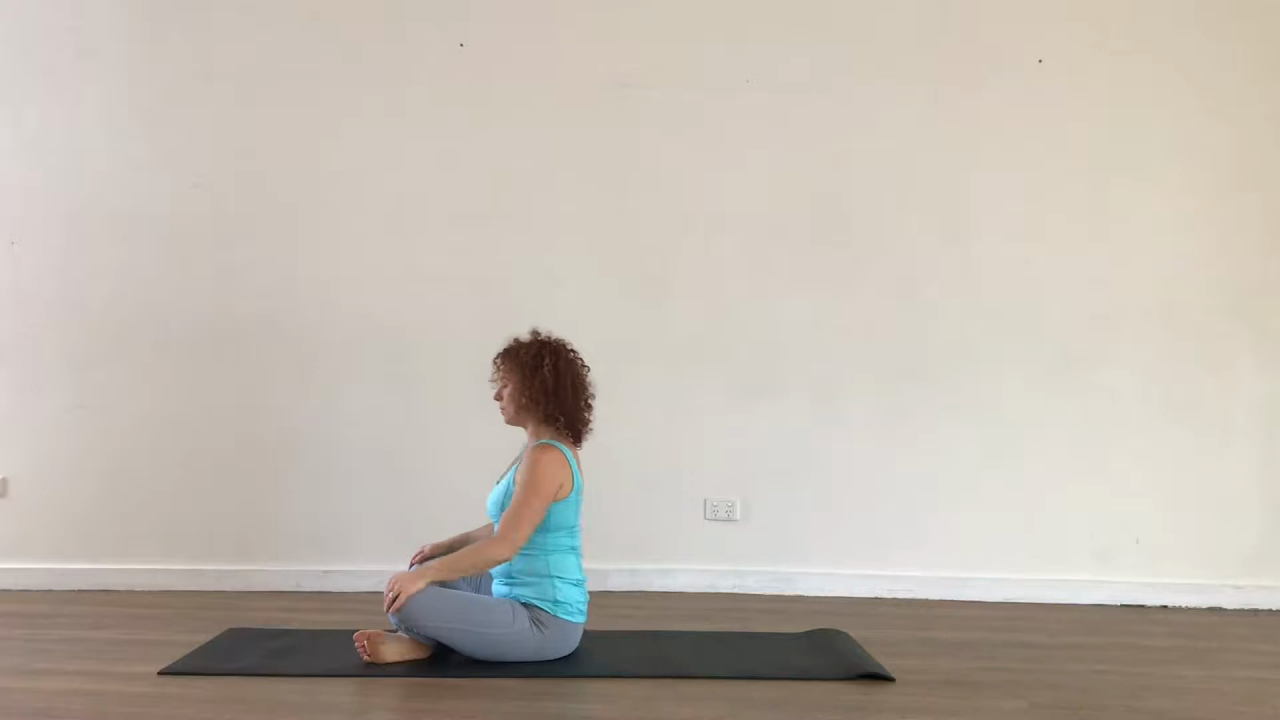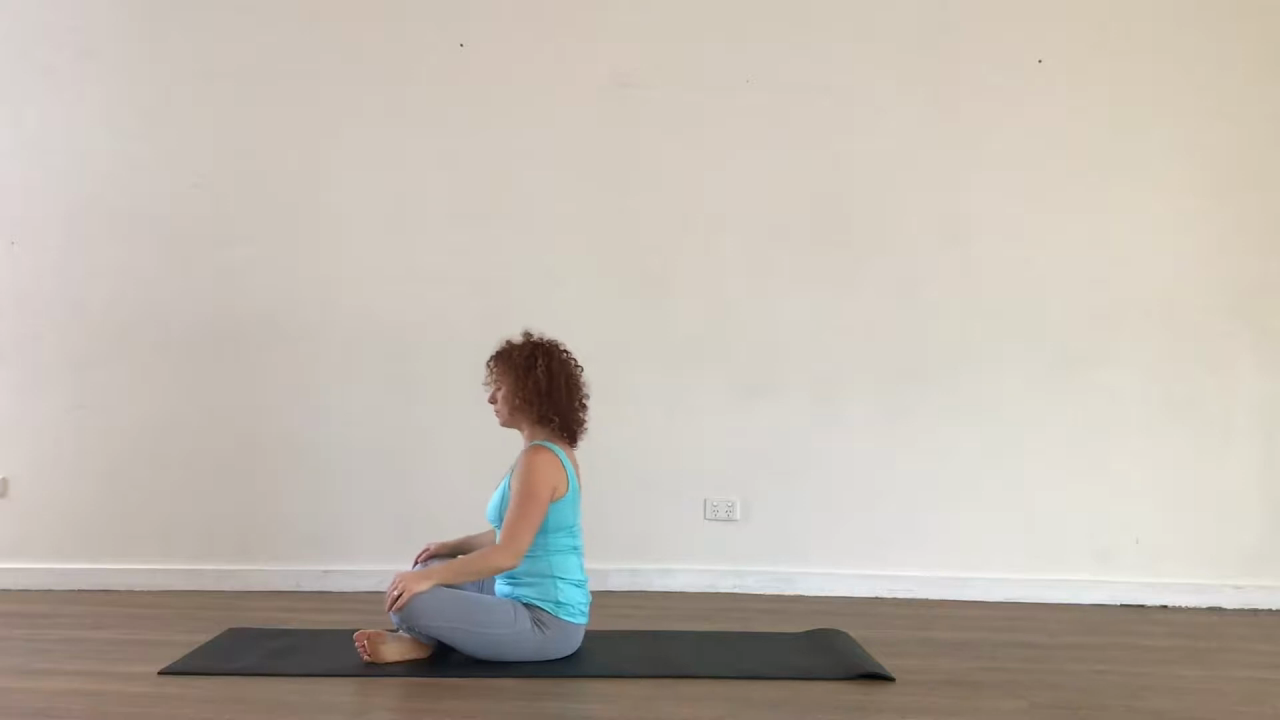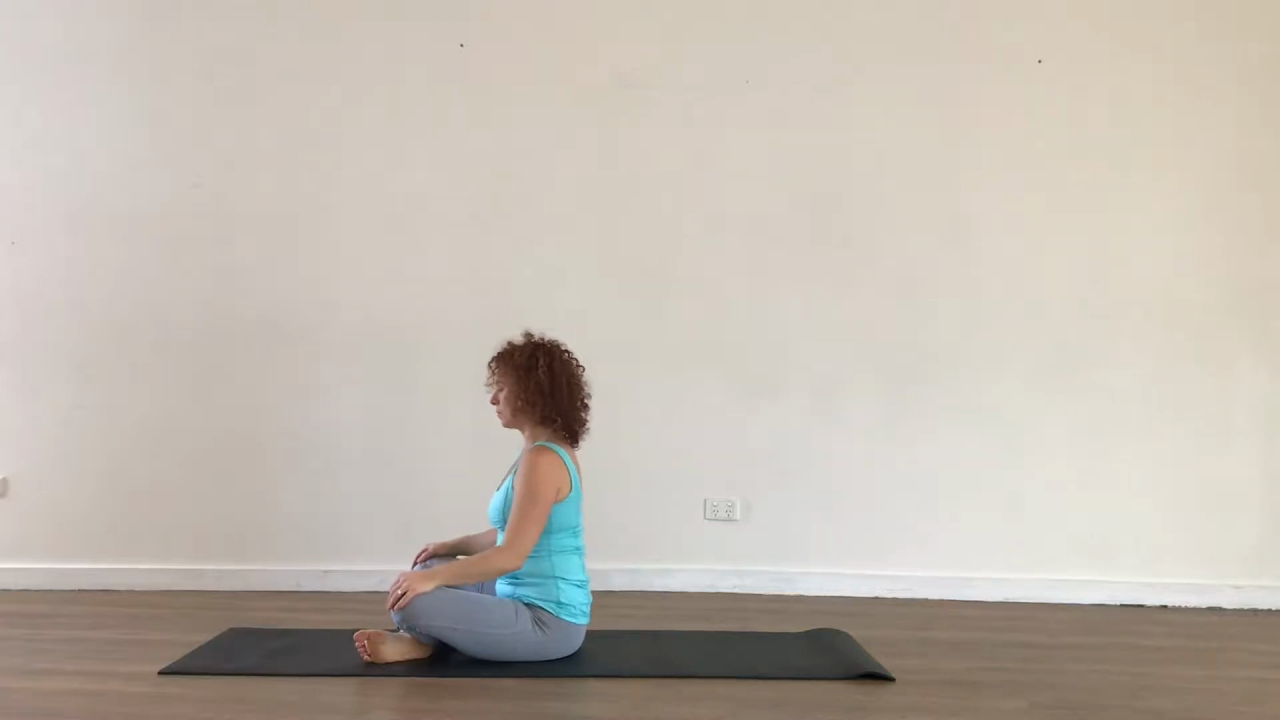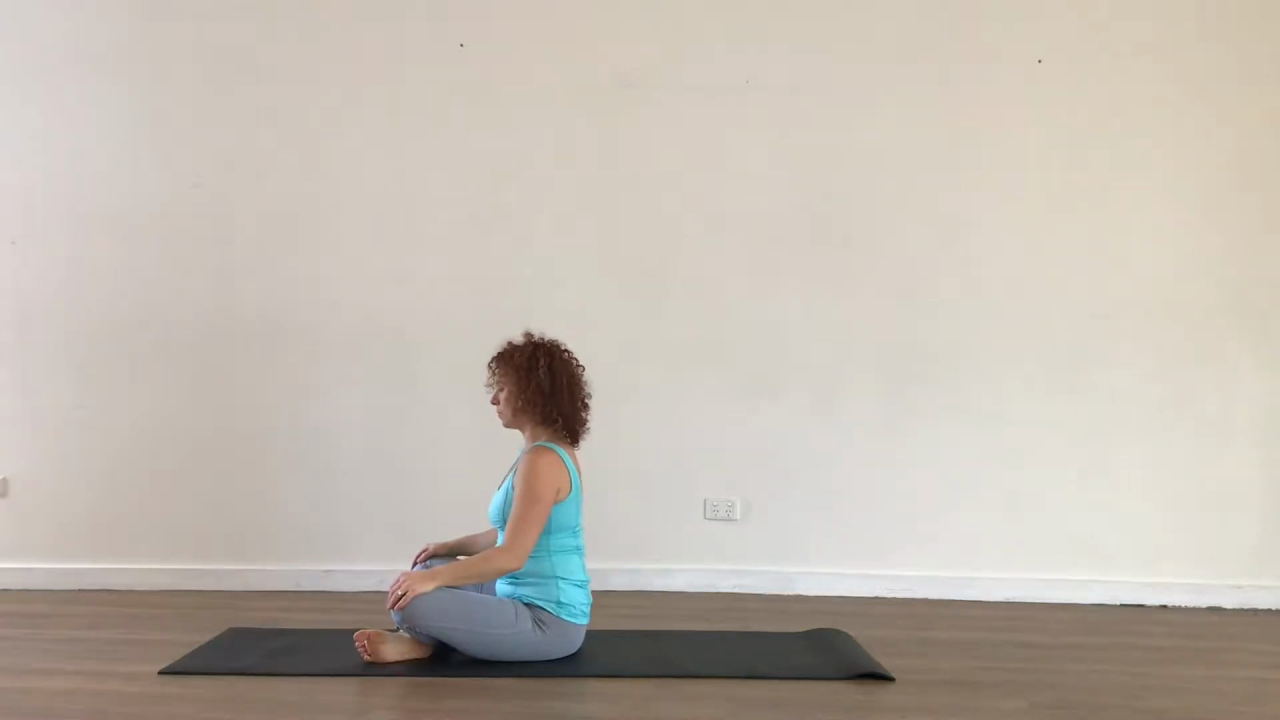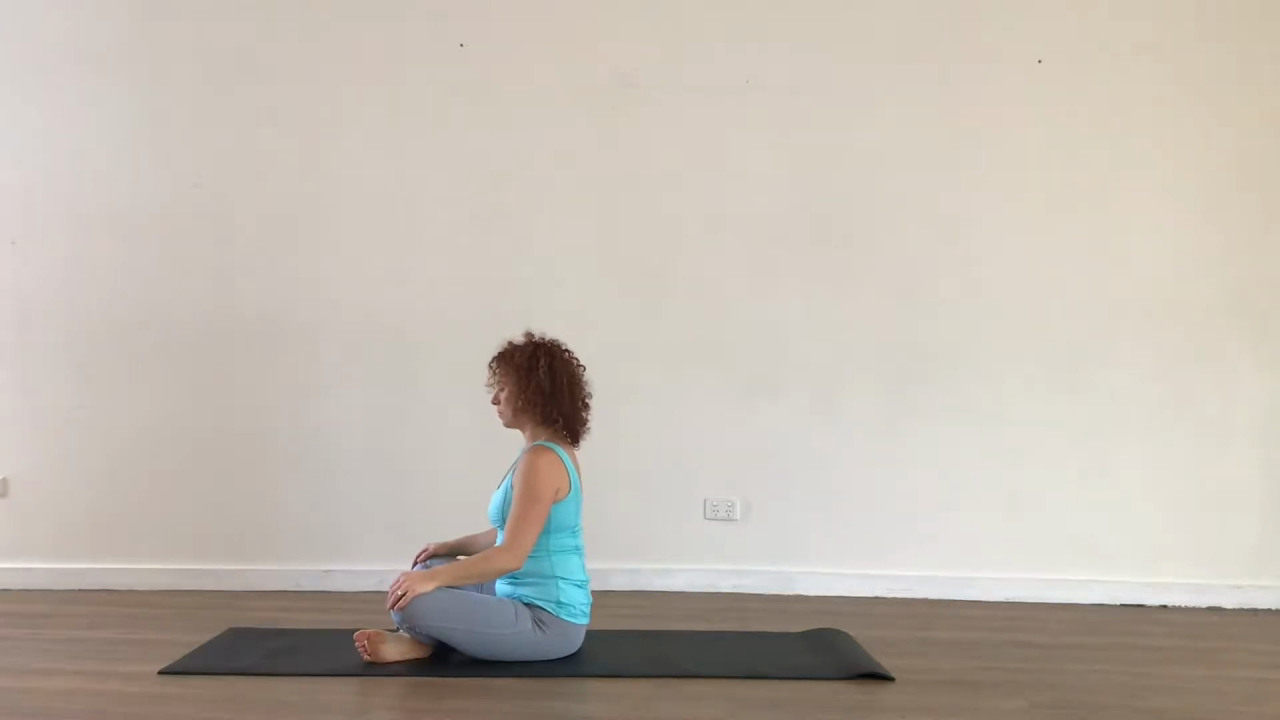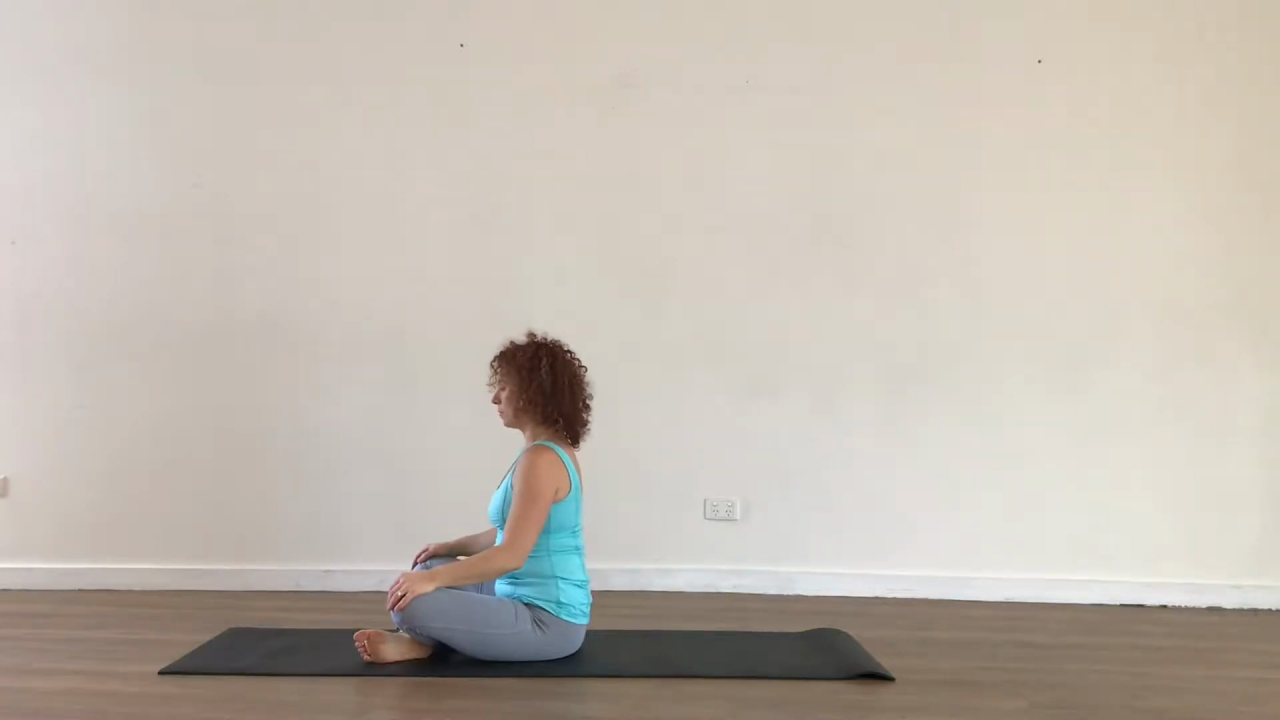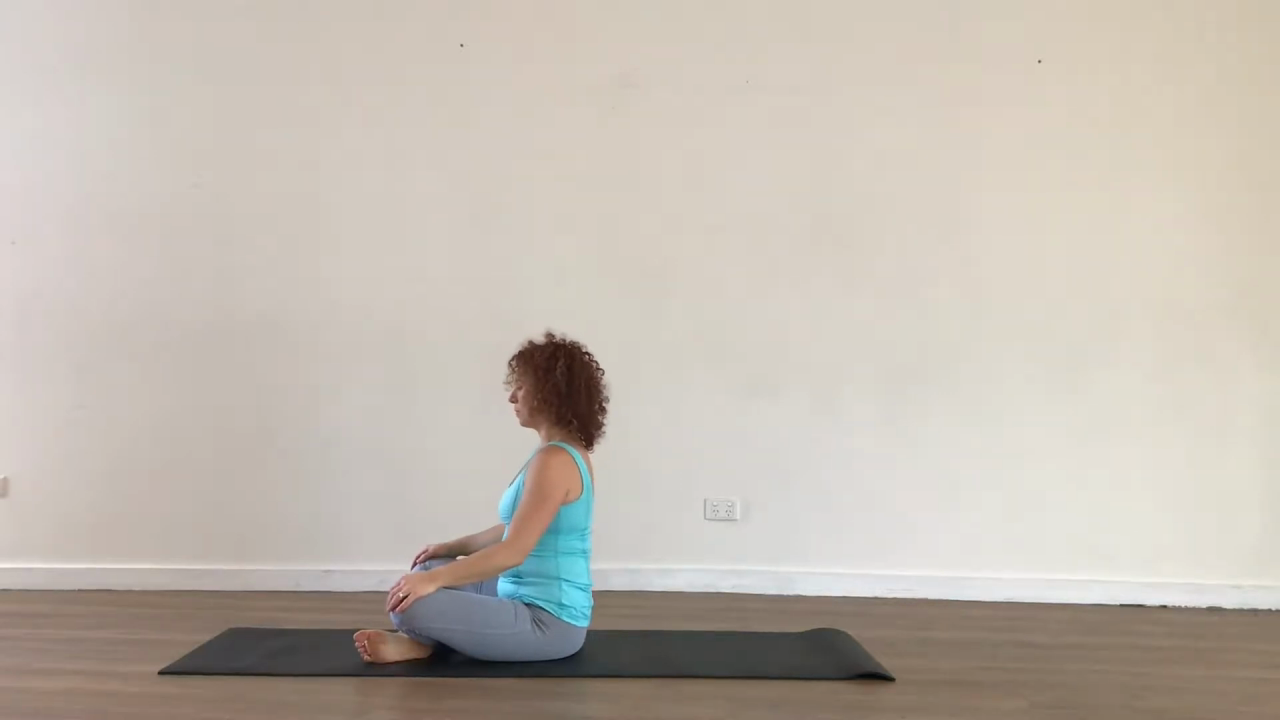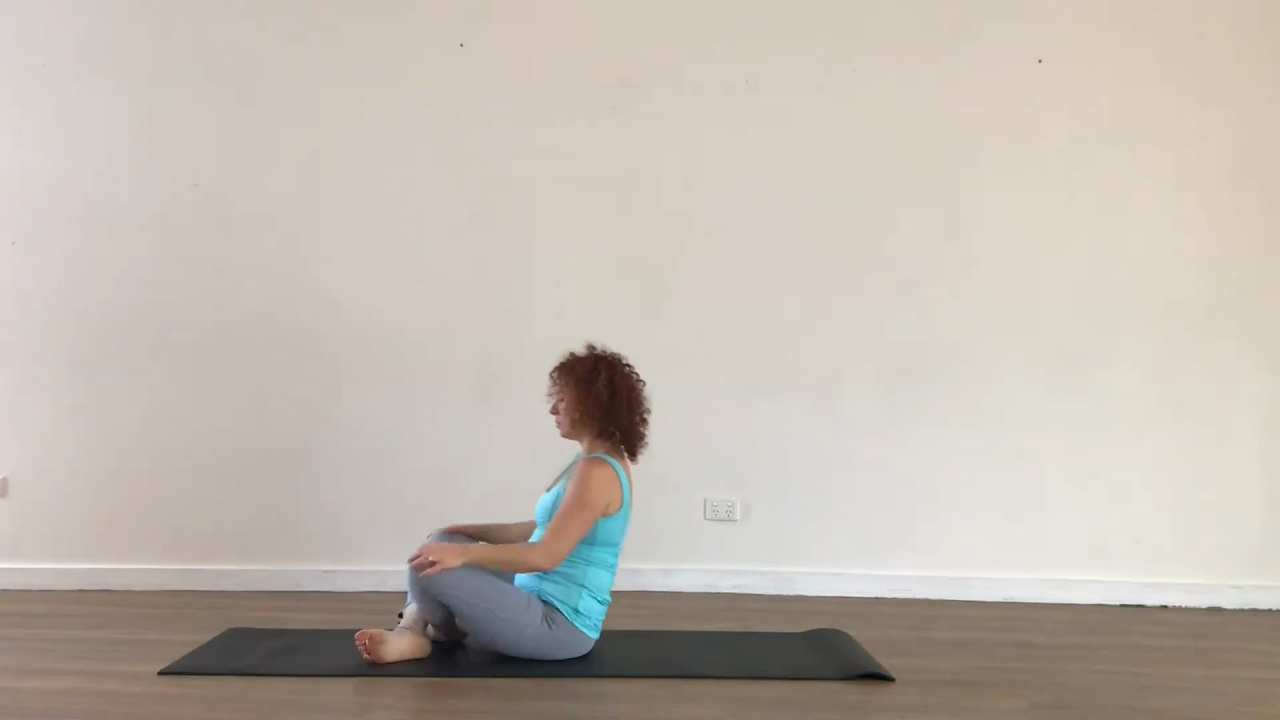
dt=0.3s
person 1, frame 1
left shoulder: (545, 458)
right shoulder: (550, 450)
left elbow: (504, 546)
right elbow: (508, 529)
left wrist: (424, 575)
right wrist: (447, 546)
left hip: (544, 622)
right hip: (530, 601)
left knee: (409, 602)
right knee: (428, 569)
left ankle: (418, 642)
person 1, frame 2
left shoulder: (539, 459)
right shoulder: (549, 451)
left elbow: (507, 555)
left wrist: (428, 578)
right wrist: (452, 547)
left hip: (546, 623)
right hip: (532, 602)
left knee: (411, 601)
right knee: (430, 568)
left ankle: (419, 643)
person 1, frame 3
left shoulder: (543, 460)
right shoulder: (549, 452)
left elbow: (512, 555)
right elbow: (512, 534)
left wrist: (434, 577)
right wrist: (450, 546)
left hip: (547, 623)
right hip: (532, 601)
left knee: (411, 600)
right knee: (430, 566)
left ankle: (419, 643)
person 1, frame 4
left shoulder: (542, 461)
right shoulder: (550, 452)
left elbow: (512, 556)
right elbow: (513, 534)
left wrist: (434, 578)
right wrist: (451, 547)
left hip: (547, 622)
right hip: (531, 602)
left knee: (412, 601)
right knee: (430, 567)
left ankle: (419, 642)
person 1, frame 5
left shoulder: (541, 461)
right shoulder: (552, 452)
left elbow: (511, 556)
right elbow: (512, 535)
left wrist: (434, 578)
right wrist: (451, 547)
left hip: (547, 622)
right hip: (533, 601)
left knee: (412, 600)
right knee: (430, 566)
left ankle: (419, 642)
person 1, frame 6
left shoulder: (540, 460)
right shoulder: (553, 451)
left elbow: (512, 556)
left wrist: (434, 579)
right wrist: (452, 547)
left hip: (547, 623)
right hip: (533, 602)
left knee: (411, 602)
right knee: (429, 567)
left ankle: (418, 642)
person 1, frame 7
left shoulder: (554, 461)
right shoulder: (564, 453)
left elbow: (513, 552)
right elbow: (515, 529)
left wrist: (435, 580)
right wrist: (452, 547)
left hip: (547, 624)
right hip: (534, 604)
left knee: (411, 603)
right knee: (429, 566)
left ankle: (418, 642)
person 1, frame 8
left shoulder: (597, 472)
right shoulder: (596, 463)
left elbow: (546, 555)
right elbow: (546, 530)
left wrist: (464, 552)
right wrist: (473, 532)
left hip: (559, 626)
right hip: (545, 605)
left knee: (430, 569)
right knee: (442, 542)
left ankle: (426, 631)
right ankle: (413, 632)
